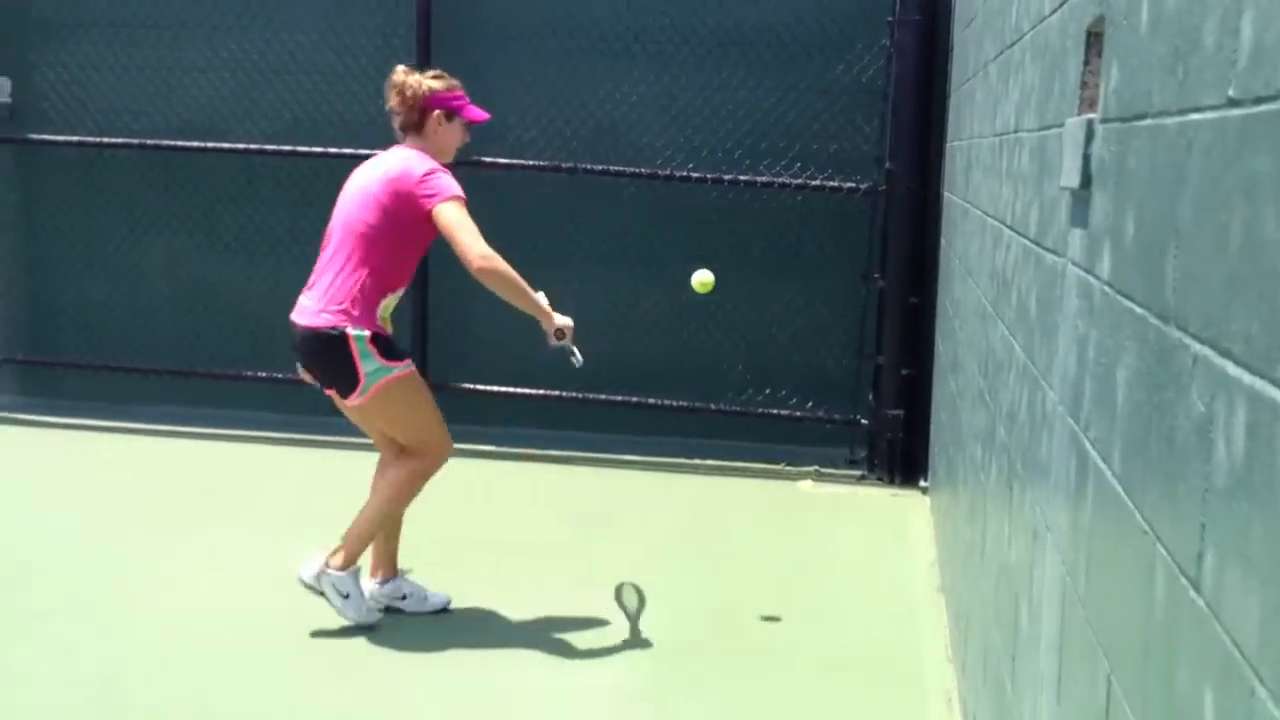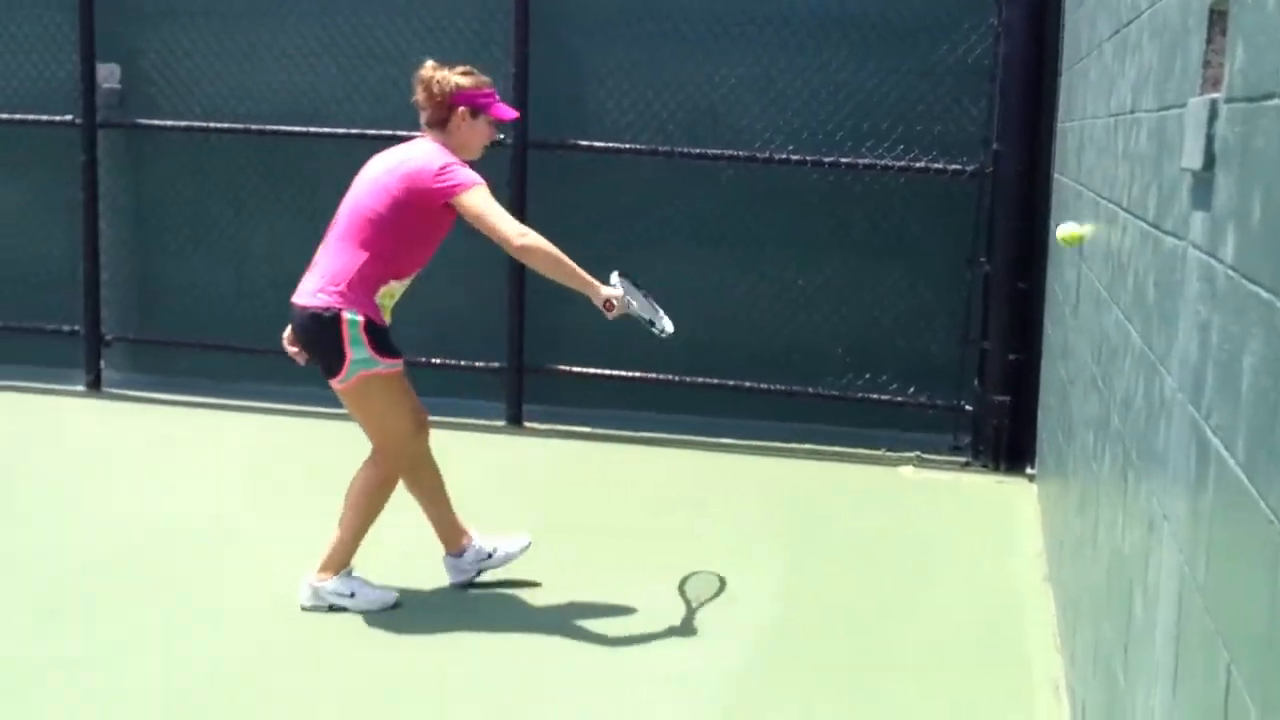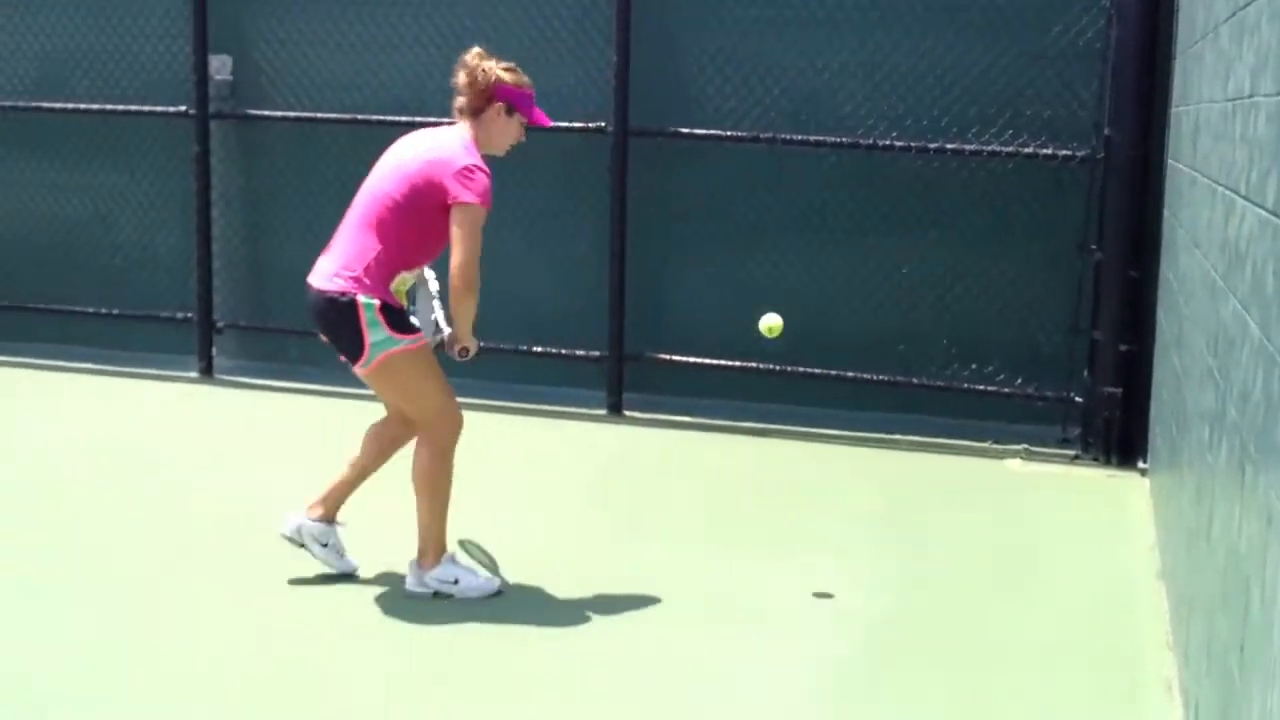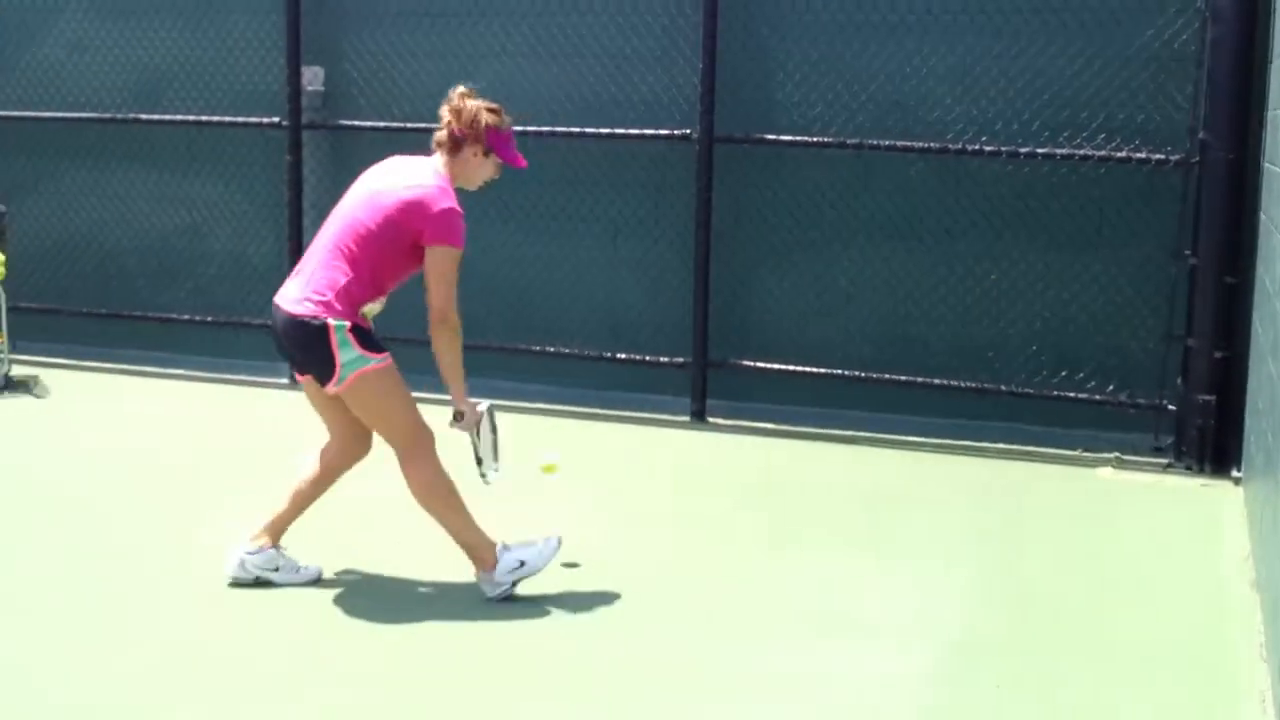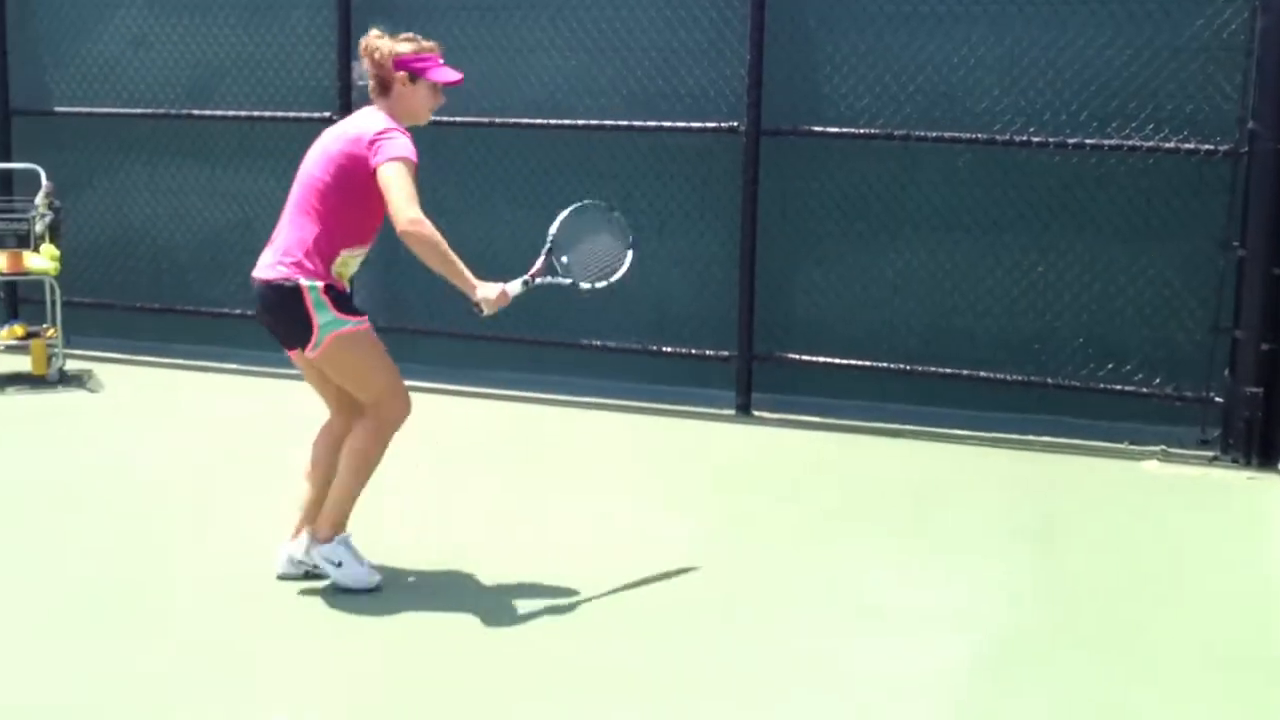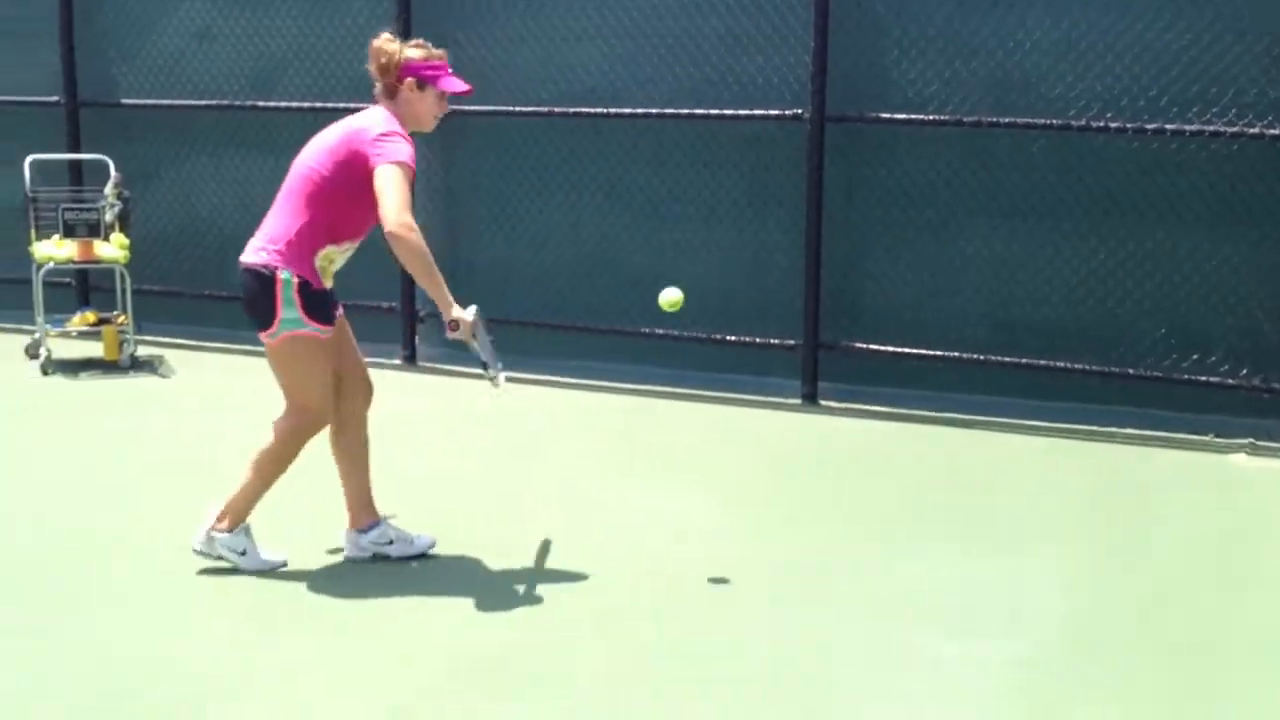
dt=0.3s
person 1, frame 1
left shoulder: (377, 168)
right shoulder: (426, 176)
right elbow: (481, 262)
right wrist: (546, 314)
left hip: (317, 329)
right hip: (347, 336)
left knee: (401, 449)
right knee: (430, 447)
left ankle: (387, 579)
right ankle: (338, 563)
person 1, frame 2
left shoulder: (396, 159)
right shoulder: (444, 170)
left elbow: (342, 240)
right elbow: (519, 241)
left wrist: (301, 320)
right wrist: (594, 289)
left hip: (320, 311)
right hip: (344, 320)
left knee: (412, 427)
right knee: (396, 448)
left ankle: (461, 550)
right ankle: (330, 576)
person 1, frame 3
left shoulder: (424, 139)
right shoulder: (467, 169)
right elbow: (462, 278)
right wrist: (463, 333)
left hip: (334, 290)
right hip: (358, 303)
left knee: (410, 418)
right knee: (443, 423)
left ankle: (319, 517)
right ankle: (431, 564)
person 1, frame 4
left shoulder: (396, 168)
right shoulder: (441, 208)
right elbow: (442, 316)
right wrist: (460, 394)
left hip: (295, 314)
right hip: (328, 326)
left knee: (351, 443)
right knee: (414, 443)
left ankle: (260, 547)
right ankle: (492, 563)
person 1, frame 5
left shoulder: (356, 128)
right shoulder: (387, 137)
right elbow: (411, 225)
right wrist: (475, 286)
left hip: (286, 285)
right hip: (302, 291)
left knee: (352, 413)
right knee: (390, 404)
left ankle: (305, 542)
right ankle: (324, 538)
person 1, frame 6
left shoulder: (363, 129)
right shoulder: (388, 138)
right elbow: (399, 229)
left wrist: (320, 292)
right wrist: (447, 305)
left hip: (294, 278)
right hip: (282, 280)
left knee: (354, 395)
right knee: (309, 415)
left ankle: (365, 527)
right ankle: (226, 526)
